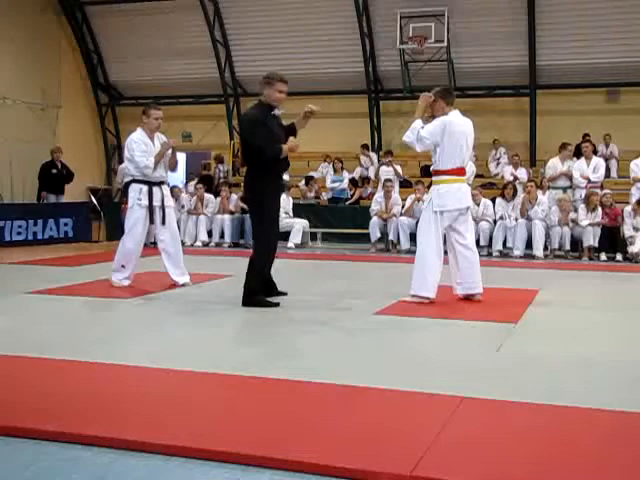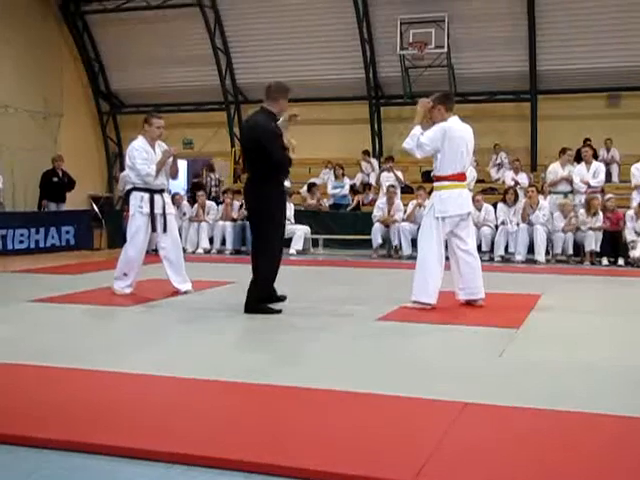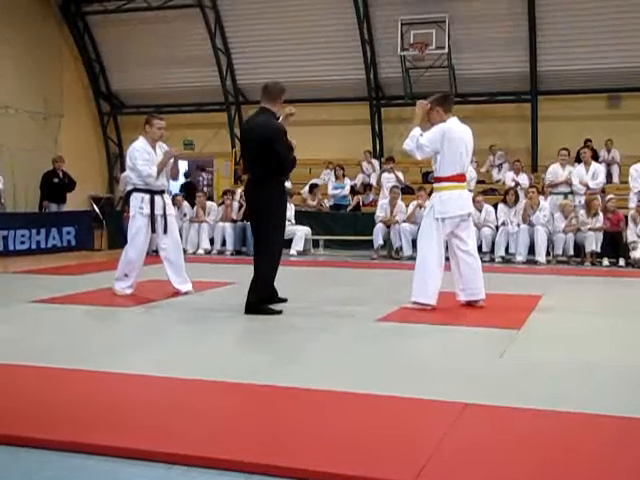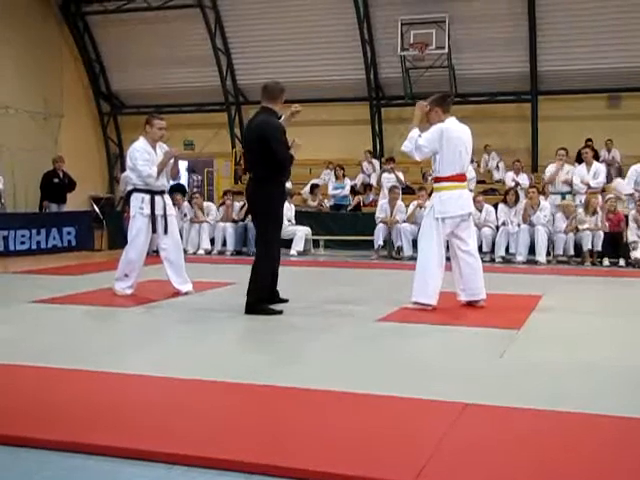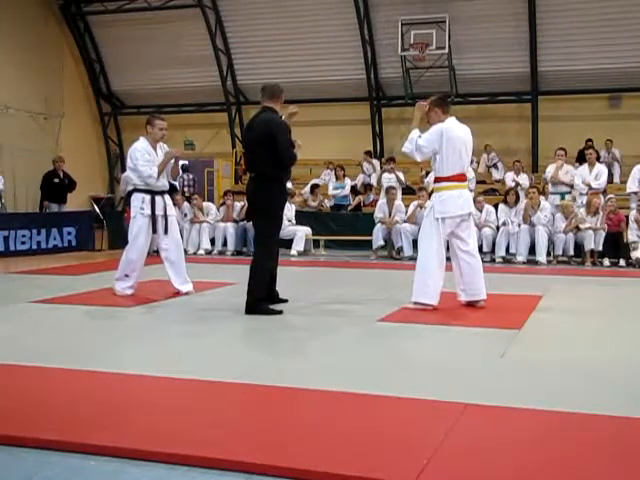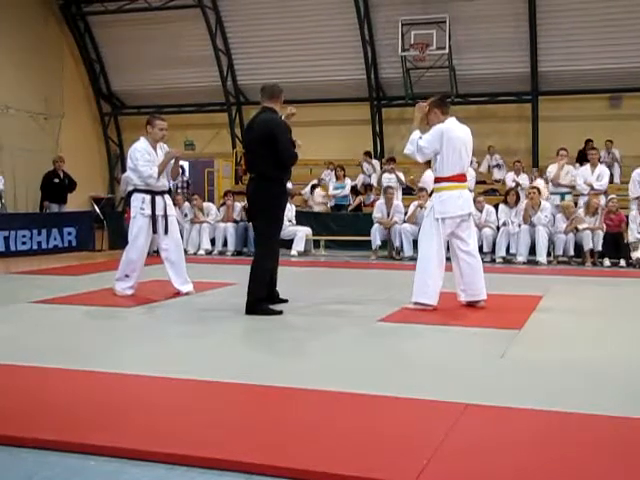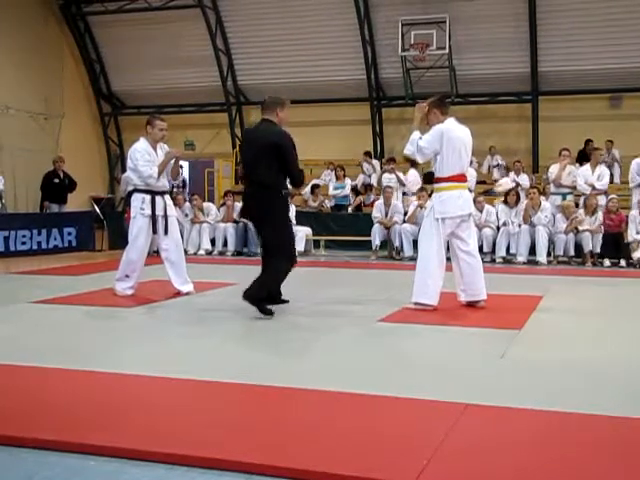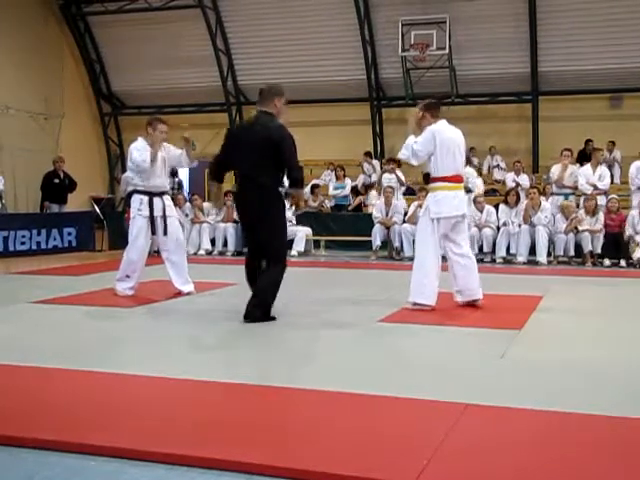
dt=0.3s
person 1, frame 1
left shoulder: (270, 115)
right shoulder: (254, 117)
left elbow: (284, 133)
right elbow: (268, 153)
left wrist: (305, 117)
right wrist: (290, 147)
left hip: (266, 182)
right hip: (262, 184)
left knee: (267, 236)
right knee: (266, 238)
left ankle: (266, 285)
right ankle: (252, 293)
person 1, frame 2
left shoulder: (254, 121)
right shoulder: (266, 126)
right elbow: (283, 163)
right wrist: (289, 152)
left hip: (257, 188)
right hip: (268, 191)
left knee: (263, 244)
right knee: (271, 246)
left ankle: (265, 292)
right ankle: (255, 300)
person 1, frame 3
left shoulder: (251, 122)
right shoulder: (272, 126)
right elbow: (287, 163)
left wrist: (282, 119)
right wrist: (292, 151)
left hip: (255, 188)
right hip: (269, 191)
left knee: (264, 244)
right knee: (270, 247)
left ankle: (267, 292)
right ankle: (255, 301)
person 1, frame 4
left shoulder: (255, 122)
right shoulder: (270, 125)
right elbow: (283, 161)
right wrist: (291, 151)
left hip: (258, 187)
right hip: (269, 190)
left knee: (269, 243)
right knee: (267, 245)
left ankle: (268, 293)
right ankle: (255, 302)
person 1, frame 5
left shoulder: (253, 122)
right shoulder: (276, 124)
right elbow: (287, 159)
right wrist: (293, 152)
left hip: (257, 186)
right hip: (270, 189)
left knee: (268, 242)
right knee: (266, 244)
left ankle: (268, 292)
right ankle: (255, 301)
person 1, frame 6
left shoulder: (253, 123)
right shoulder: (277, 124)
right elbow: (288, 158)
right wrist: (294, 151)
left hip: (257, 187)
right hip: (271, 189)
left knee: (268, 242)
right knee: (267, 245)
left ankle: (268, 293)
right ankle: (255, 302)
person 1, frame 7
left shoulder: (248, 135)
right shoulder: (281, 136)
right elbow: (295, 174)
right wrist: (297, 182)
left hip: (251, 198)
right hip: (271, 199)
left knee: (271, 248)
right knee: (285, 255)
left ankle: (271, 292)
right ankle: (258, 292)
person 1, frame 8
left shoulder: (238, 130)
right shoulder: (280, 132)
left elbow: (218, 166)
right elbow: (294, 172)
left wrist: (216, 193)
right wrist: (297, 193)
left hip: (243, 197)
right hip: (267, 198)
left knee: (255, 249)
right knee: (276, 257)
left ankle: (260, 293)
right ankle: (258, 308)
person 2, frame 1
left shoulder: (444, 123)
right shoulder: (466, 123)
left elbow: (414, 140)
left wrist: (420, 110)
right wrist: (425, 113)
left hip: (444, 191)
right hip: (460, 189)
left knee: (429, 241)
right knee: (463, 241)
left ankle: (423, 291)
right ankle: (472, 289)
person 2, frame 2
left shoulder: (444, 129)
right shoulder: (466, 129)
left elbow: (414, 147)
left wrist: (419, 117)
right wrist: (425, 119)
left hip: (445, 197)
right hip: (461, 195)
left knee: (430, 246)
right knee: (465, 246)
left ankle: (425, 298)
right ankle: (474, 295)
person 2, frame 3
left shoulder: (443, 130)
right shoulder: (465, 130)
left elbow: (414, 148)
left wrist: (418, 119)
right wrist: (424, 121)
left hip: (445, 198)
right hip: (461, 196)
left knee: (429, 247)
right knee: (465, 247)
left ankle: (424, 298)
right ankle: (474, 295)
person 2, frame 4
left shoulder: (441, 130)
right shoulder: (464, 130)
left elbow: (413, 149)
left wrist: (417, 120)
right wrist: (423, 123)
left hip: (445, 198)
right hip: (462, 195)
left knee: (430, 247)
right knee: (466, 247)
left ankle: (425, 298)
right ankle: (475, 295)
person 2, frame 5
left shoulder: (441, 130)
right shoulder: (464, 130)
left elbow: (415, 150)
left wrist: (417, 121)
right wrist: (423, 123)
left hip: (445, 198)
right hip: (462, 195)
left knee: (431, 247)
right knee: (466, 247)
left ankle: (425, 298)
right ankle: (475, 295)
person 2, frame 6
left shoulder: (441, 130)
right shoulder: (464, 130)
left elbow: (416, 151)
left wrist: (417, 122)
right wrist: (422, 123)
left hip: (445, 197)
right hip: (462, 195)
left knee: (430, 247)
right knee: (466, 247)
left ankle: (425, 298)
right ankle: (475, 295)
person 2, frame 7
left shoulder: (441, 130)
right shoulder: (463, 130)
left elbow: (417, 151)
left wrist: (416, 122)
right wrist: (422, 122)
left hip: (445, 198)
right hip: (462, 196)
left knee: (431, 248)
right knee: (466, 247)
left ankle: (425, 299)
right ankle: (475, 295)
person 2, frame 8
left shoulder: (433, 132)
right shoulder: (456, 132)
left elbow: (412, 156)
left wrist: (413, 130)
right wrist: (419, 132)
left hip: (440, 197)
right hip: (458, 196)
left knee: (427, 248)
right knee: (459, 248)
left ankle: (423, 299)
right ankle: (472, 294)
person 3, frame 1
left shoulder: (161, 138)
right shoulder: (135, 139)
left elbow: (172, 167)
right elbow: (146, 168)
left wrist: (173, 151)
right wrist: (163, 151)
left hip: (161, 191)
right hip: (141, 192)
left knee: (171, 235)
right knee: (133, 237)
left ankle: (180, 276)
right ankle: (119, 277)
person 3, frame 2
left shoulder: (162, 147)
right shoulder: (136, 147)
left elbow: (173, 175)
right elbow: (148, 176)
left wrist: (173, 159)
right wrist: (164, 159)
left hip: (162, 199)
right hip: (142, 200)
left knee: (172, 243)
right knee: (135, 245)
left ankle: (181, 283)
right ankle: (121, 284)
person 3, frame 3
left shoulder: (162, 147)
right shoulder: (137, 148)
left elbow: (173, 176)
right elbow: (149, 177)
left wrist: (175, 160)
right wrist: (165, 159)
left hip: (162, 200)
right hip: (143, 201)
left knee: (172, 243)
right knee: (136, 246)
left ankle: (182, 284)
right ankle: (122, 284)
person 3, frame 4
left shoulder: (163, 148)
right shoulder: (137, 149)
left elbow: (173, 176)
right elbow: (149, 177)
left wrist: (175, 160)
right wrist: (165, 159)
left hip: (162, 200)
right hip: (143, 201)
left knee: (173, 243)
right knee: (137, 246)
left ankle: (182, 284)
right ankle: (122, 285)
person 3, frame 5
left shoulder: (163, 148)
right shoulder: (138, 149)
left elbow: (173, 176)
right elbow: (150, 177)
left wrist: (176, 161)
right wrist: (166, 160)
left hip: (163, 200)
right hip: (144, 201)
left knee: (173, 244)
right knee: (137, 246)
left ankle: (183, 284)
right ankle: (123, 285)
person 3, frame 6
left shoulder: (163, 148)
right shoulder: (138, 149)
left elbow: (173, 177)
right elbow: (150, 177)
left wrist: (176, 161)
right wrist: (166, 159)
left hip: (163, 200)
right hip: (144, 201)
left knee: (174, 244)
right knee: (137, 246)
left ankle: (183, 284)
right ankle: (123, 285)
person 3, frame 7
left shoulder: (164, 149)
right shoulder: (138, 149)
left elbow: (172, 177)
right elbow: (150, 177)
left wrist: (176, 161)
right wrist: (167, 160)
left hip: (163, 201)
right hip: (143, 202)
left knee: (174, 244)
right knee: (137, 246)
left ankle: (183, 284)
right ankle: (123, 285)
person 3, frame 8
left shoulder: (165, 148)
right shoulder: (136, 147)
left elbow: (188, 162)
right elbow: (146, 164)
left wrist: (187, 146)
right wrist: (157, 144)
left hip: (163, 201)
right hip: (143, 203)
left knee: (176, 243)
right knee: (137, 247)
left ankle: (184, 284)
right ankle: (123, 286)
